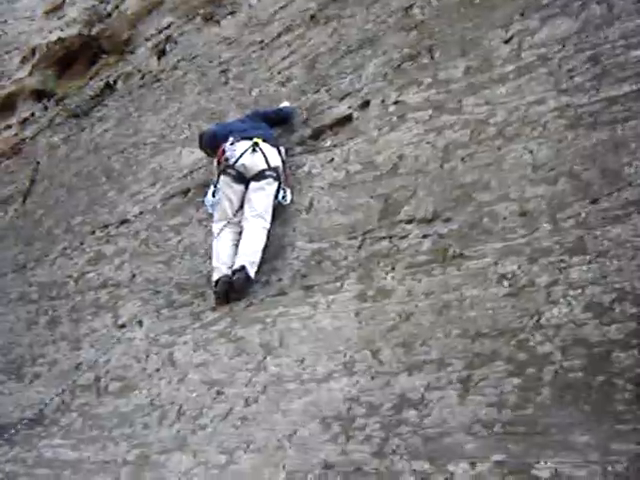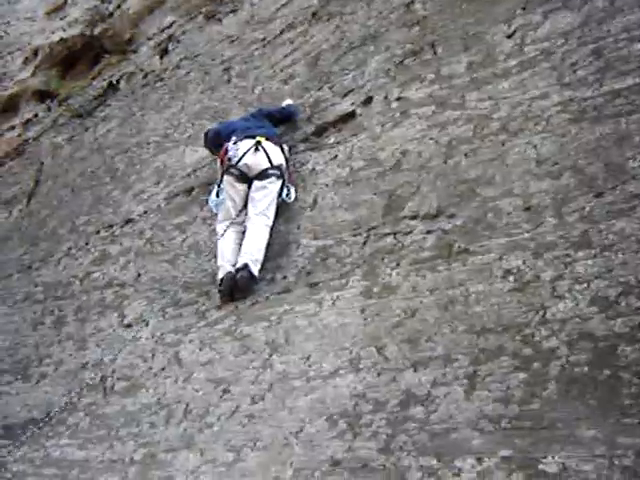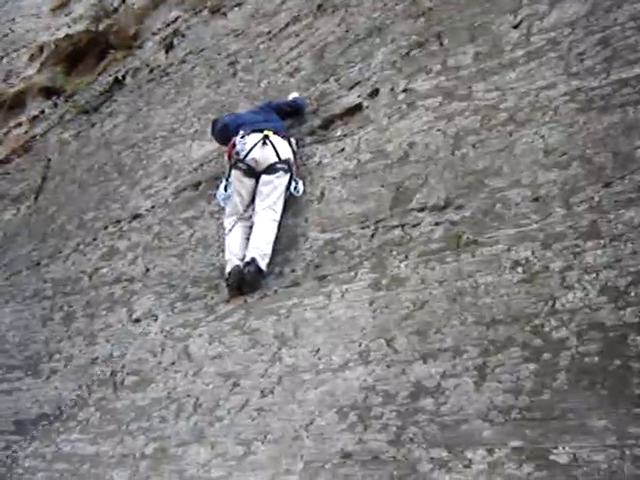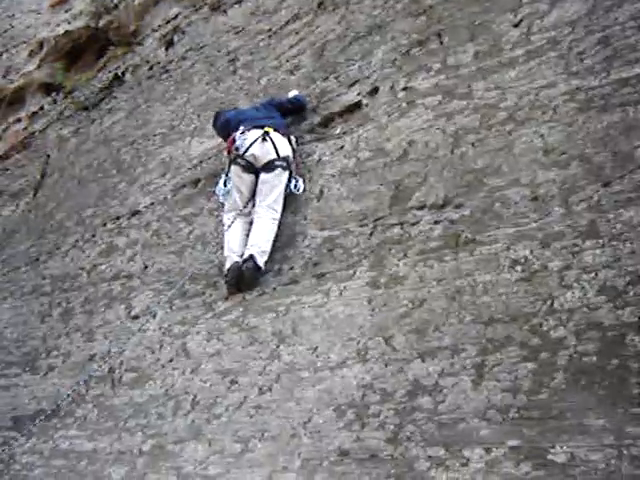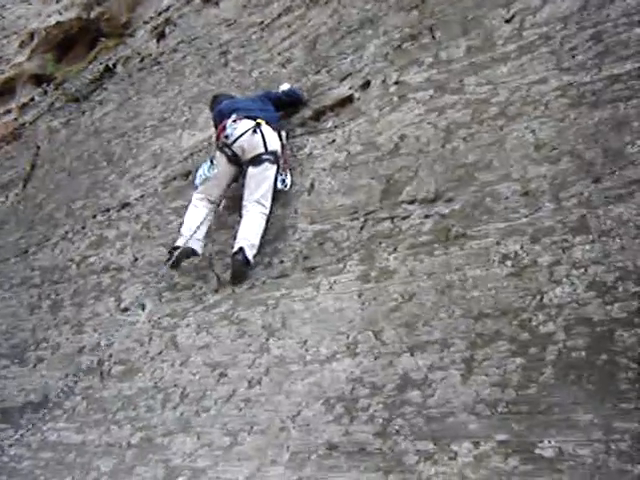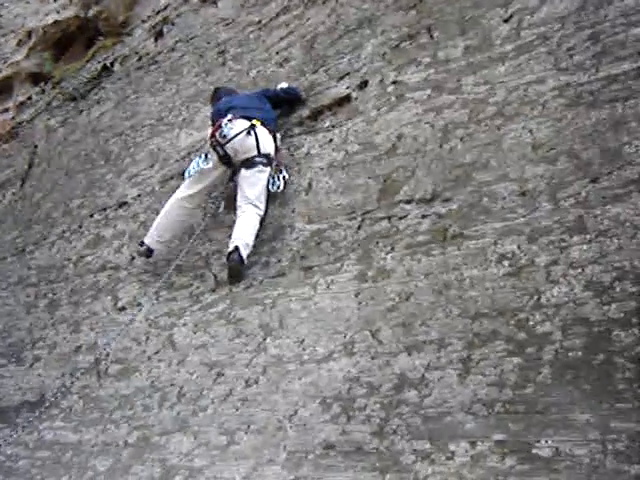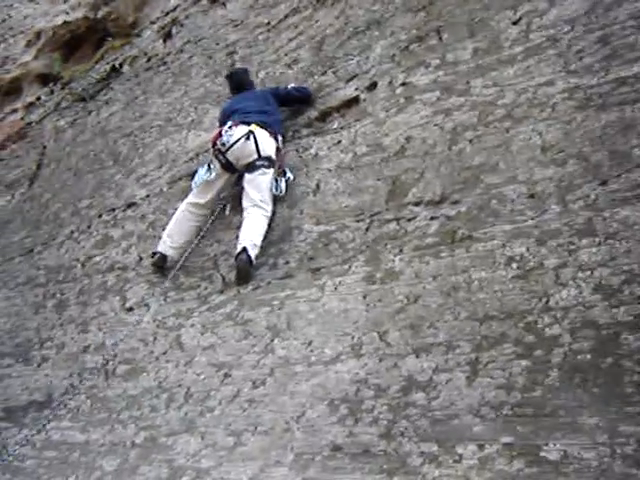
dt=0.3s
person 1, frame 1
left shoulder: (210, 136)
right shoulder: (252, 118)
right elbow: (286, 114)
right wrist: (285, 106)
left hip: (235, 155)
right hip: (268, 157)
left knee: (225, 222)
right knee: (256, 220)
left ankle: (221, 275)
right ankle: (243, 270)
person 1, frame 2
left shoulder: (215, 134)
right shoulder: (256, 116)
right elbow: (290, 114)
right wrist: (288, 104)
left hip: (238, 155)
right hip: (271, 155)
left knee: (229, 221)
right knee: (259, 218)
left ankle: (226, 273)
right ankle: (247, 269)
person 1, frame 3
left shoulder: (222, 126)
right shoulder: (265, 109)
right elbow: (298, 107)
right wrist: (295, 98)
left hip: (246, 149)
right hip: (278, 149)
left knee: (237, 216)
right knee: (267, 213)
left ankle: (234, 267)
right ankle: (255, 263)
person 1, frame 4
left shoulder: (223, 121)
right shoulder: (266, 106)
right elbow: (300, 104)
right wrist: (293, 96)
left hip: (245, 144)
right hip: (277, 146)
left knee: (235, 210)
right knee: (267, 211)
left ankle: (232, 264)
right ankle: (253, 260)
person 1, frame 5
left shoulder: (221, 109)
right shoulder: (262, 98)
right elbow: (297, 98)
right wrist: (286, 90)
left hip: (235, 134)
right hip: (267, 139)
left knee: (206, 196)
right knee: (256, 205)
left ankle: (187, 244)
right ankle: (243, 253)
person 1, frame 6
left shoulder: (219, 108)
right shoulder: (259, 95)
right elbow: (295, 95)
right wrist: (282, 90)
left hip: (230, 133)
right hip: (262, 140)
left knee: (190, 192)
right knee: (250, 205)
left ankle: (151, 244)
right ankle: (238, 252)
person 1, frame 7
left shoulder: (228, 107)
right shoulder: (269, 94)
right elbow: (306, 95)
right wrist: (291, 90)
left hip: (232, 139)
right hip: (263, 143)
left knee: (199, 200)
right knee: (257, 206)
left ankle: (164, 252)
right ankle: (246, 253)
